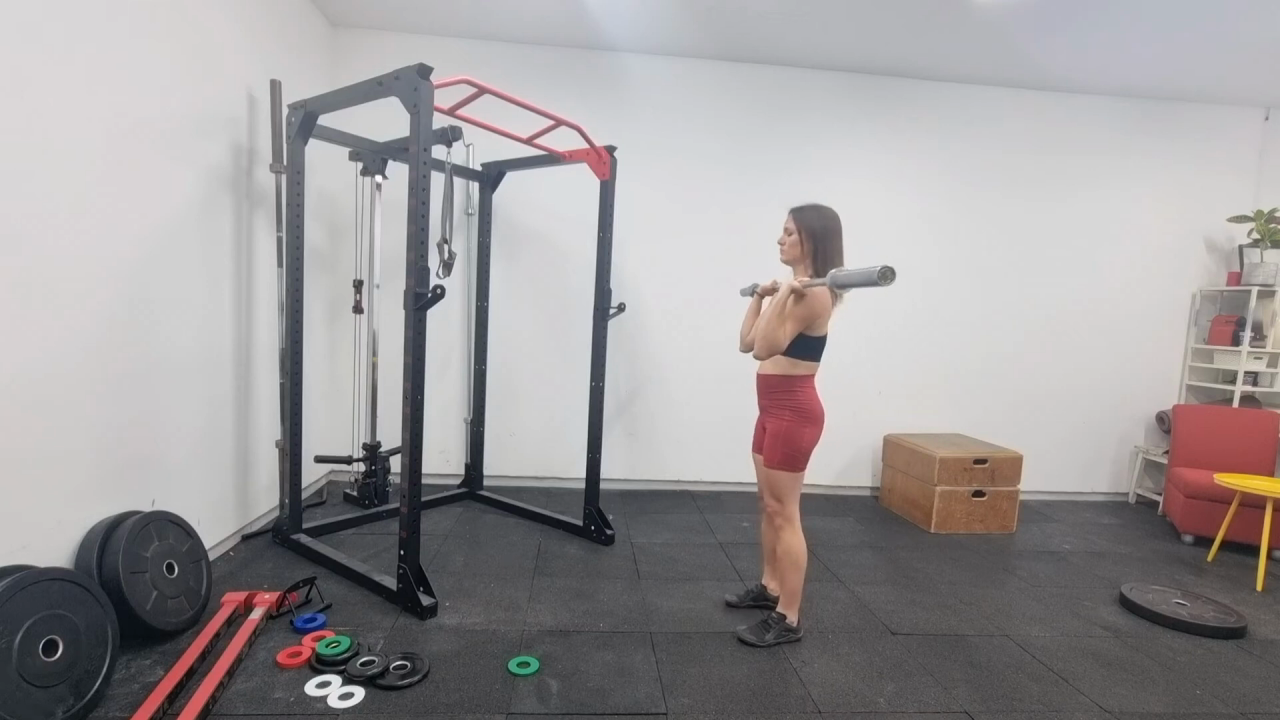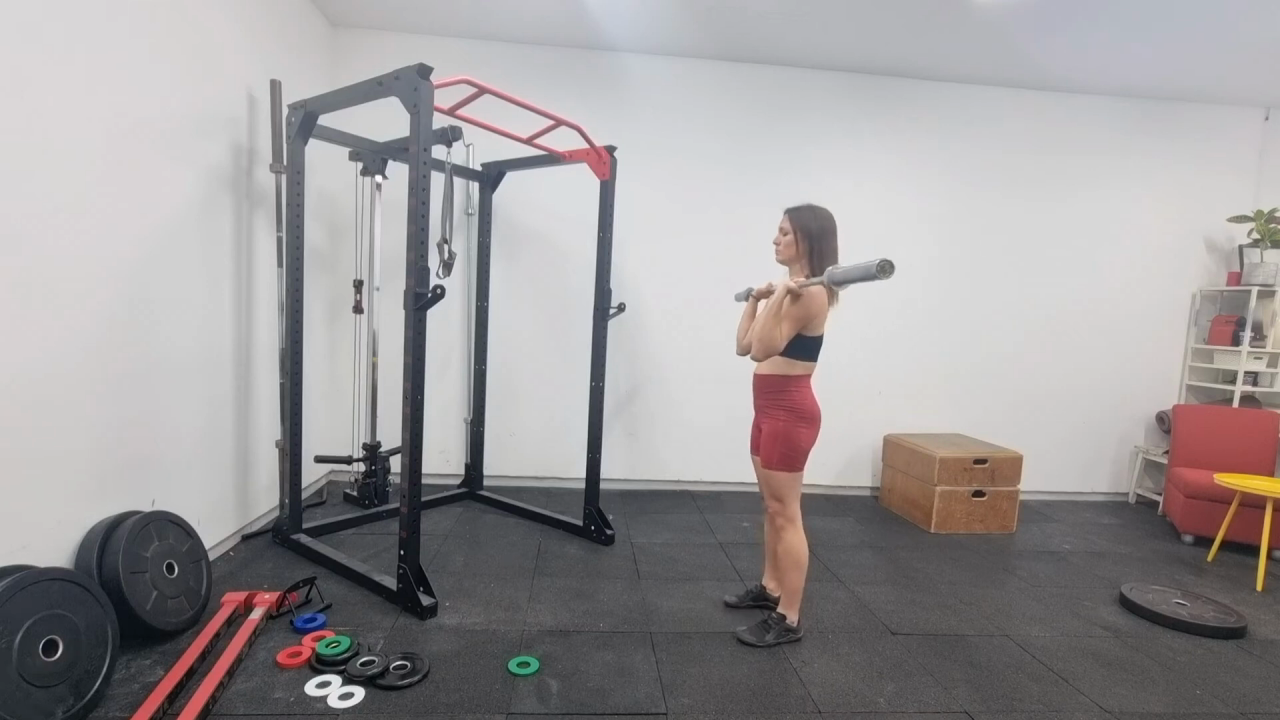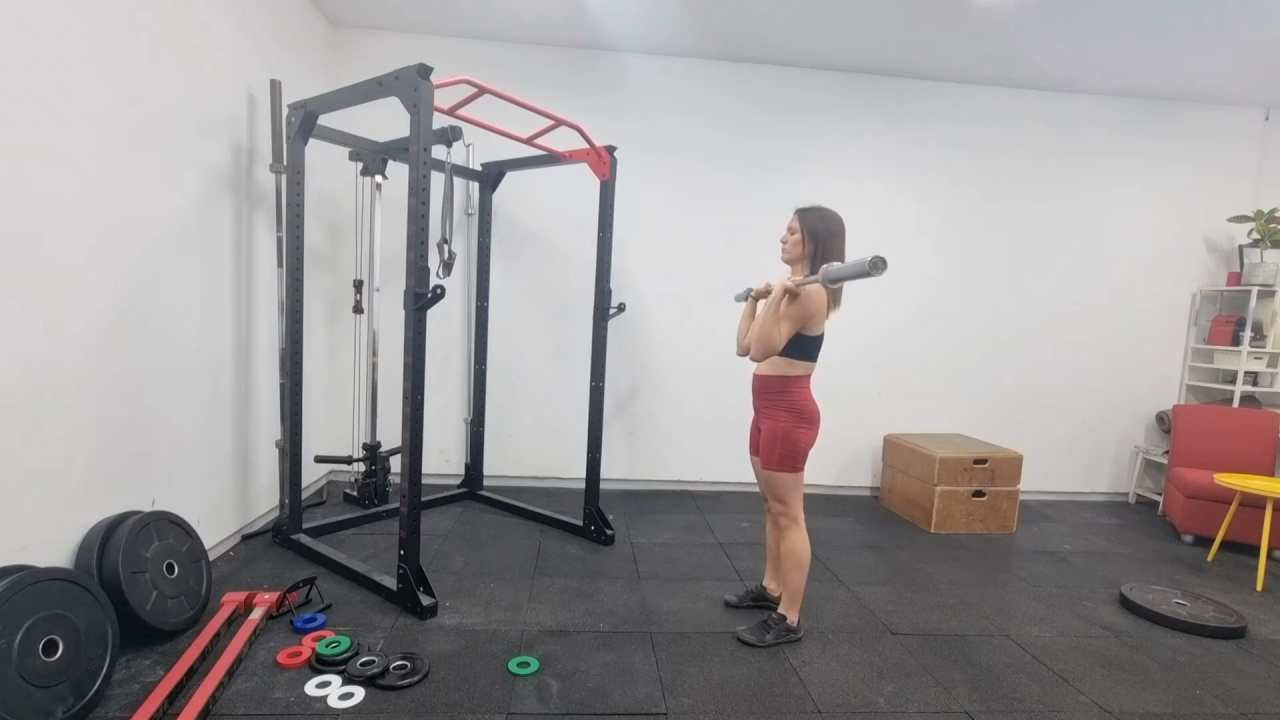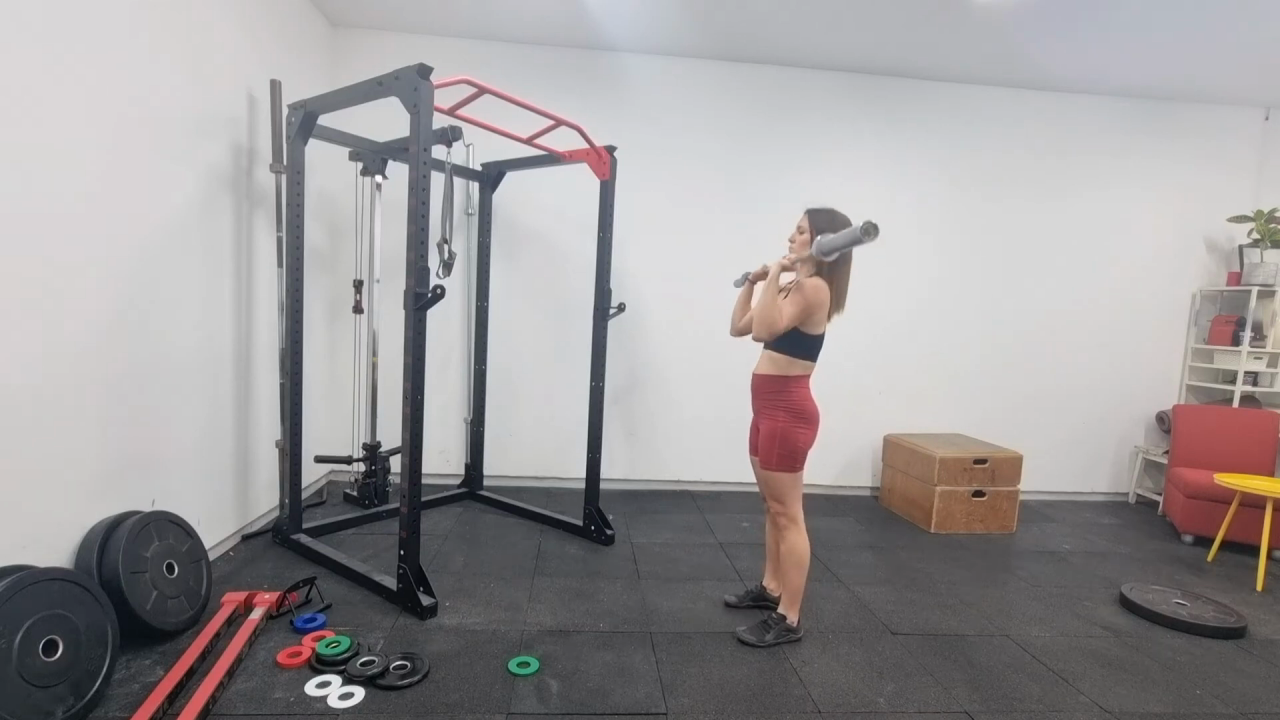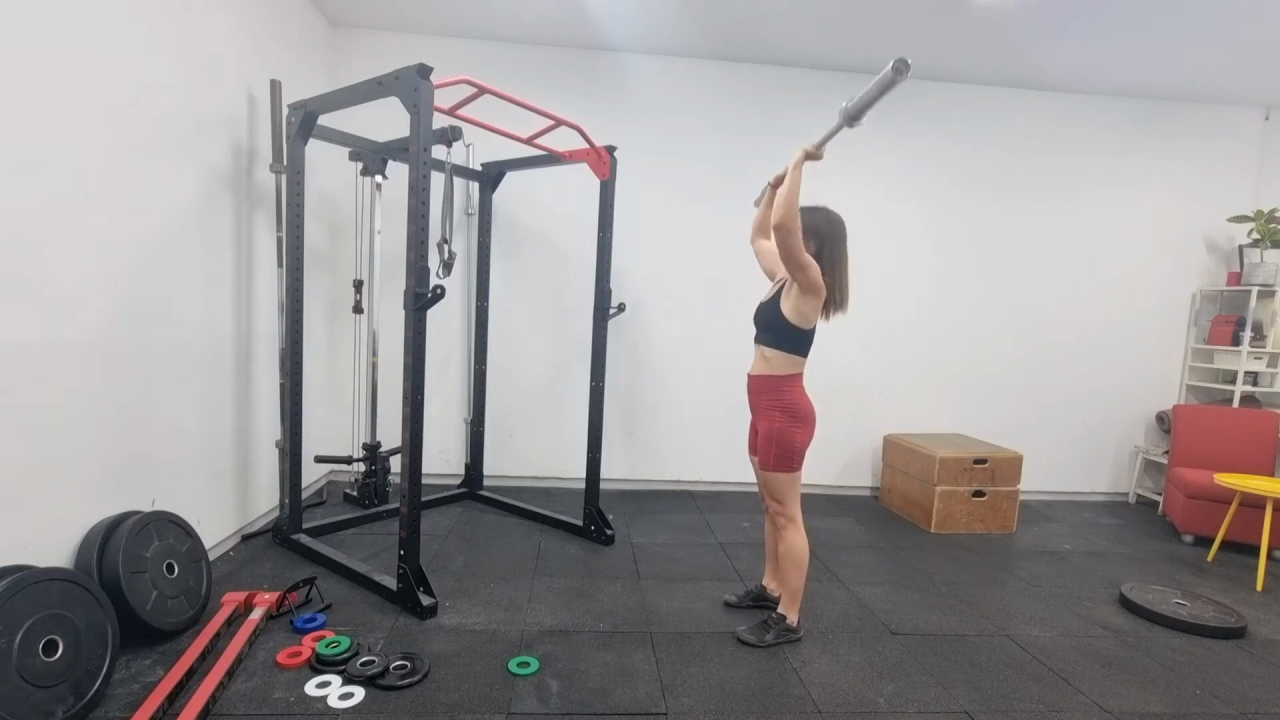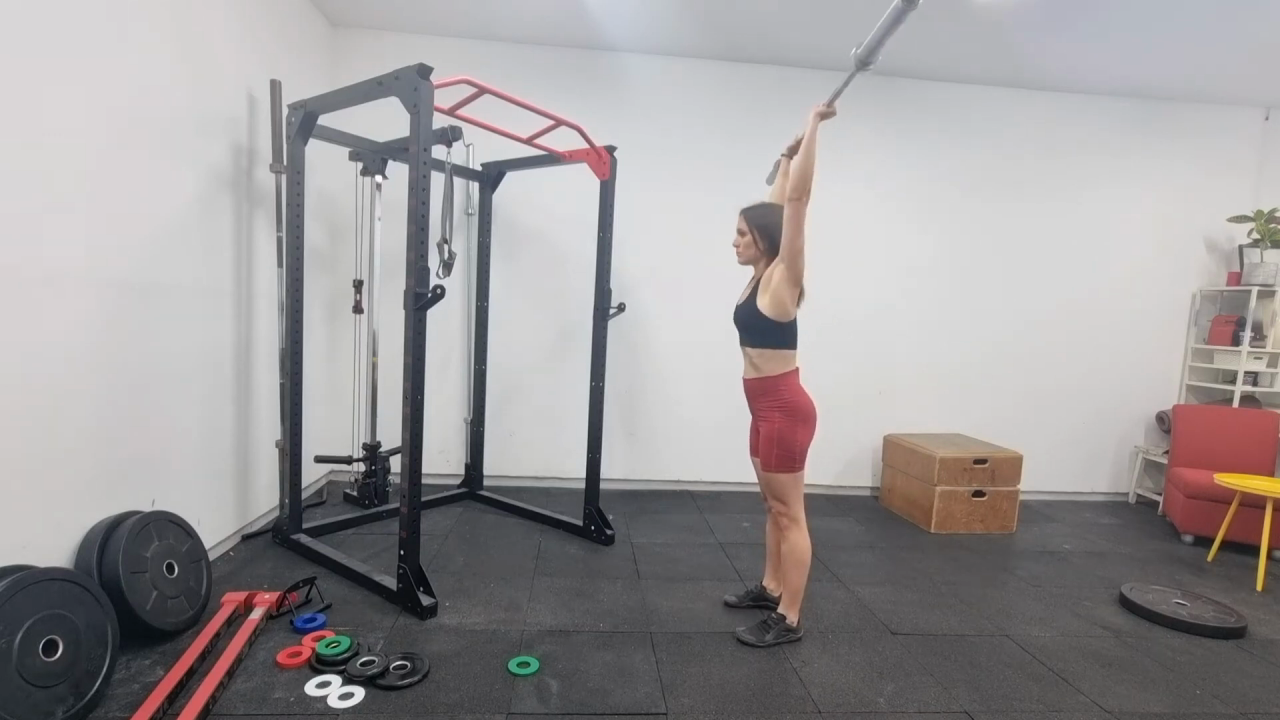
dt=0.7s
person 1, frame 1
left shoulder: (813, 294)
right shoulder: (794, 290)
left elbow: (765, 348)
right elbow: (748, 341)
left wrist: (783, 295)
right wrist: (761, 296)
left hip: (793, 411)
right hip: (774, 409)
left knee: (784, 514)
right knee: (768, 505)
left ankle: (788, 619)
right ankle: (770, 587)
person 1, frame 2
left shoulder: (809, 294)
right shoulder: (790, 290)
left elbow: (763, 349)
right elbow: (744, 345)
left wrist: (779, 297)
right wrist: (756, 300)
left hip: (790, 411)
right hip: (769, 409)
left knee: (786, 514)
right knee: (772, 507)
left ankle: (788, 619)
right ankle: (770, 588)
person 1, frame 3
left shoulder: (810, 293)
right shoulder: (791, 290)
left elbow: (762, 349)
right elbow: (745, 345)
left wrist: (776, 296)
right wrist: (755, 299)
left hip: (789, 411)
right hip: (769, 409)
left knee: (788, 514)
right knee: (773, 507)
left ankle: (788, 619)
right ankle: (771, 588)
person 1, frame 4
left shoulder: (814, 288)
right shoulder: (792, 290)
left elbow: (763, 329)
right elbow: (739, 327)
left wrist: (774, 277)
right wrist: (757, 283)
left hip: (788, 410)
right hip: (769, 407)
left knee: (788, 515)
right knee: (773, 508)
left ankle: (789, 619)
right ankle: (771, 588)
person 1, frame 5
left shoulder: (810, 283)
right shoulder: (786, 280)
left elbow: (781, 225)
right elbow: (760, 234)
left wrist: (798, 165)
right wrist: (774, 187)
left hip: (784, 409)
right hip: (767, 408)
left knee: (787, 515)
right knee: (773, 508)
left ankle: (788, 619)
right ankle: (771, 587)
person 1, frame 6
left shoulder: (782, 276)
right shoulder: (762, 276)
left elbow: (796, 202)
right elbow: (778, 205)
left wrist: (812, 128)
right wrist: (787, 158)
left hip: (785, 410)
right hip: (766, 409)
left knee: (789, 514)
right knee: (774, 508)
left ankle: (788, 619)
right ankle: (770, 588)
